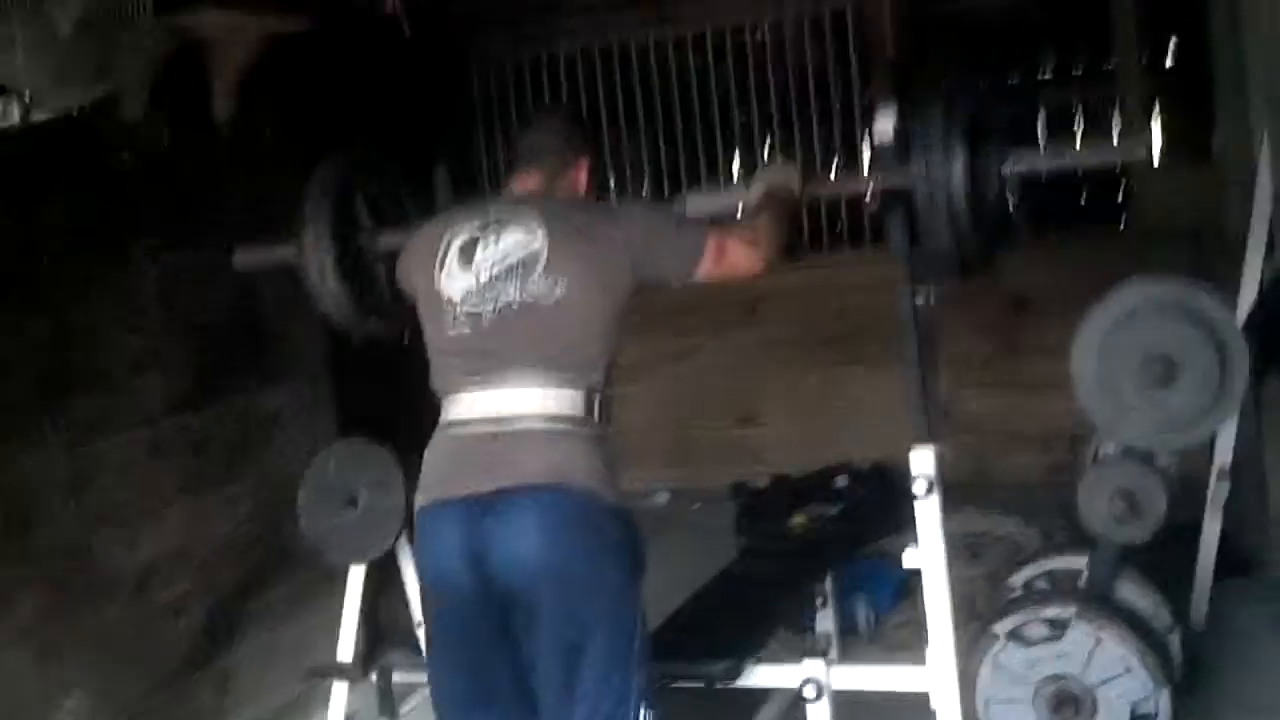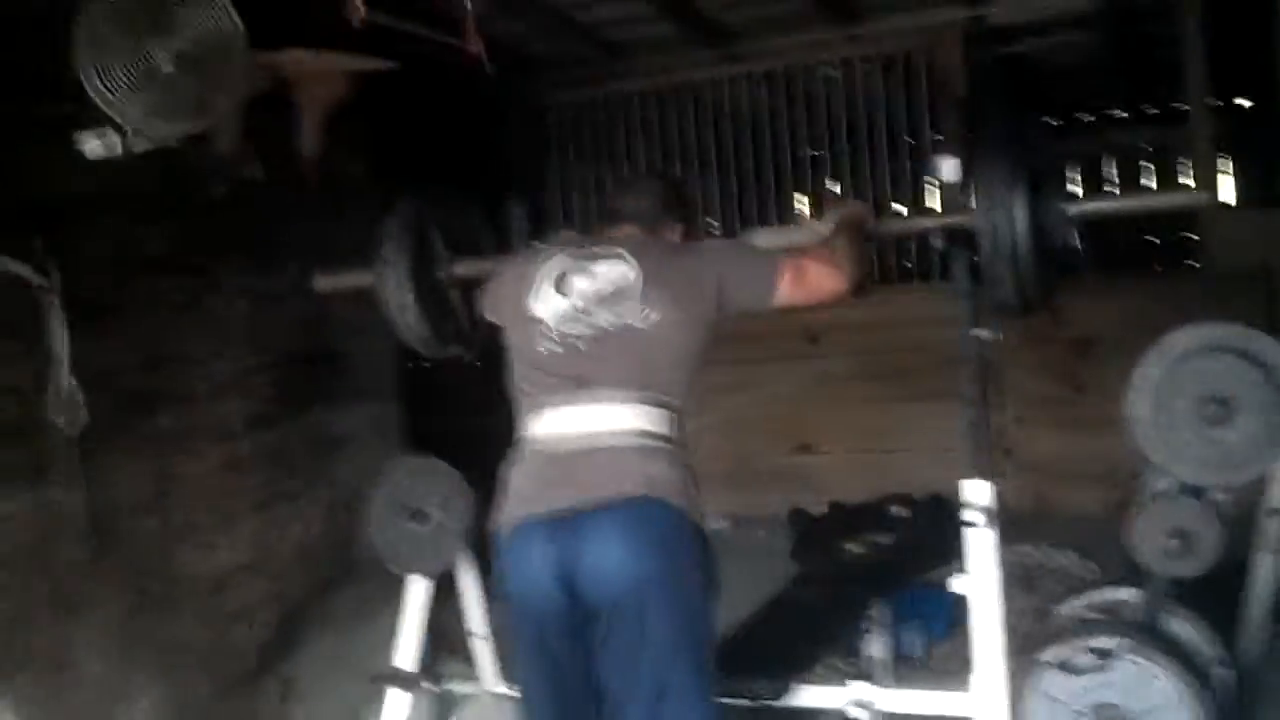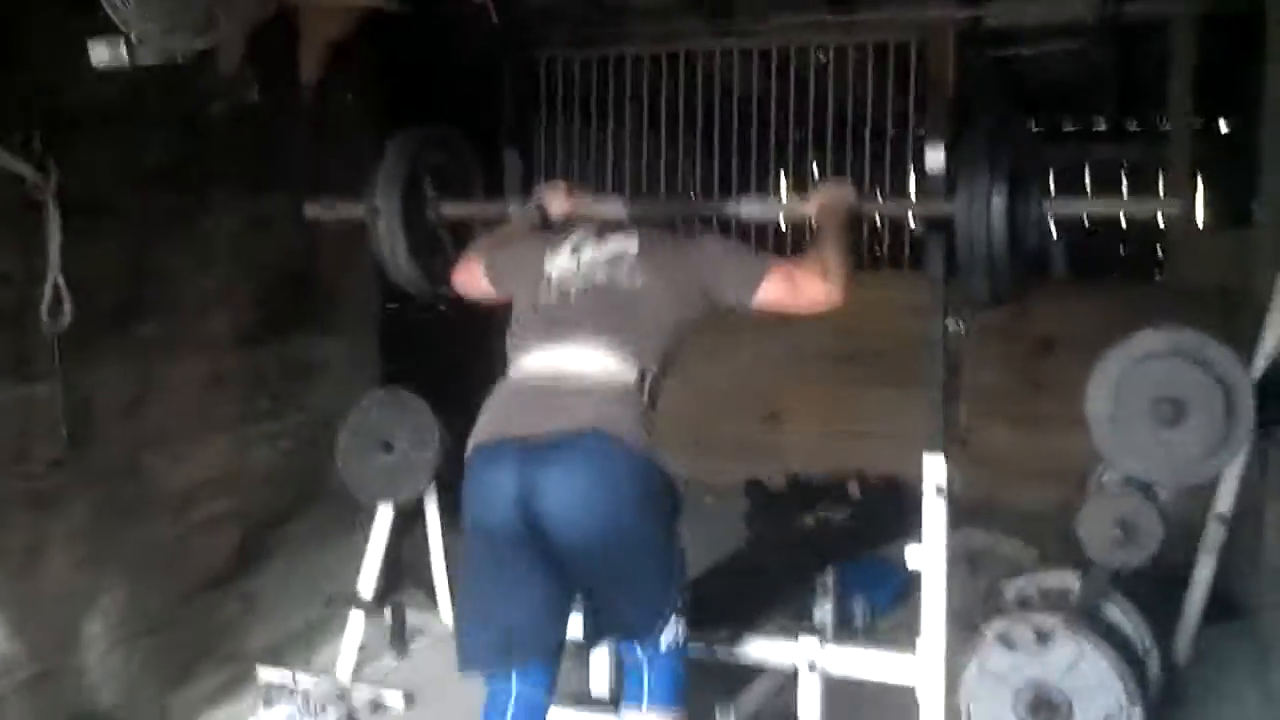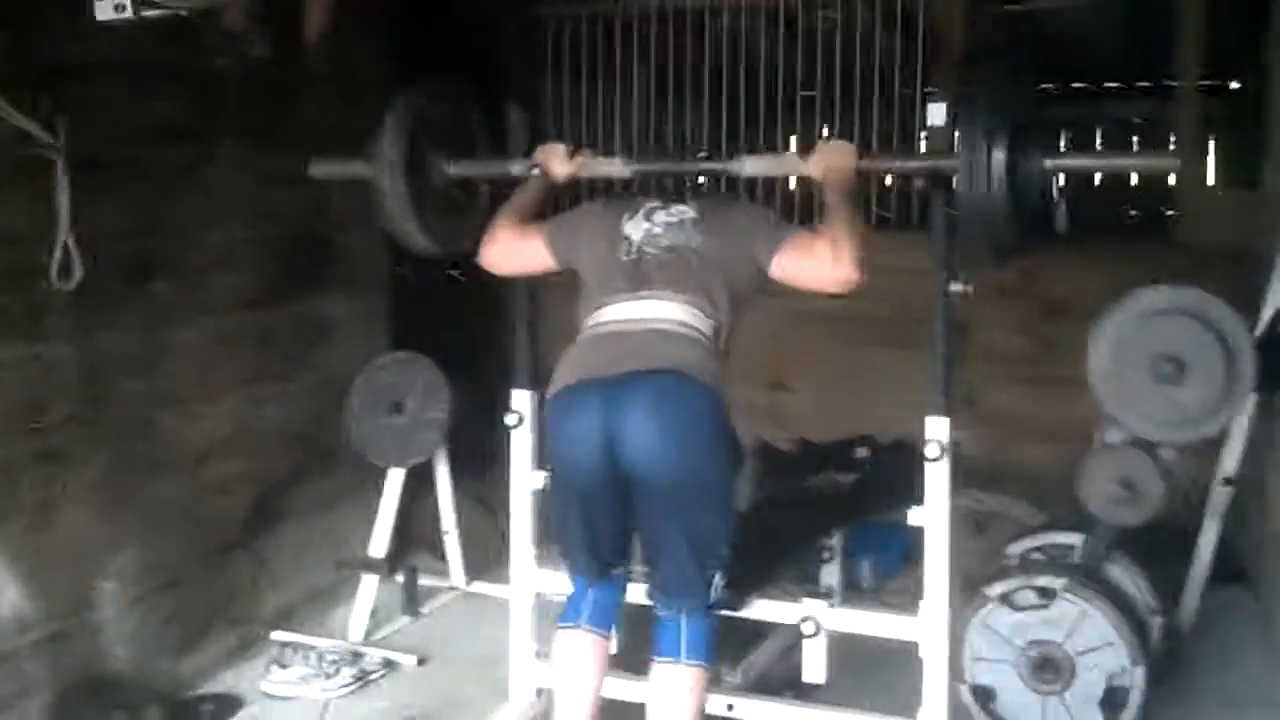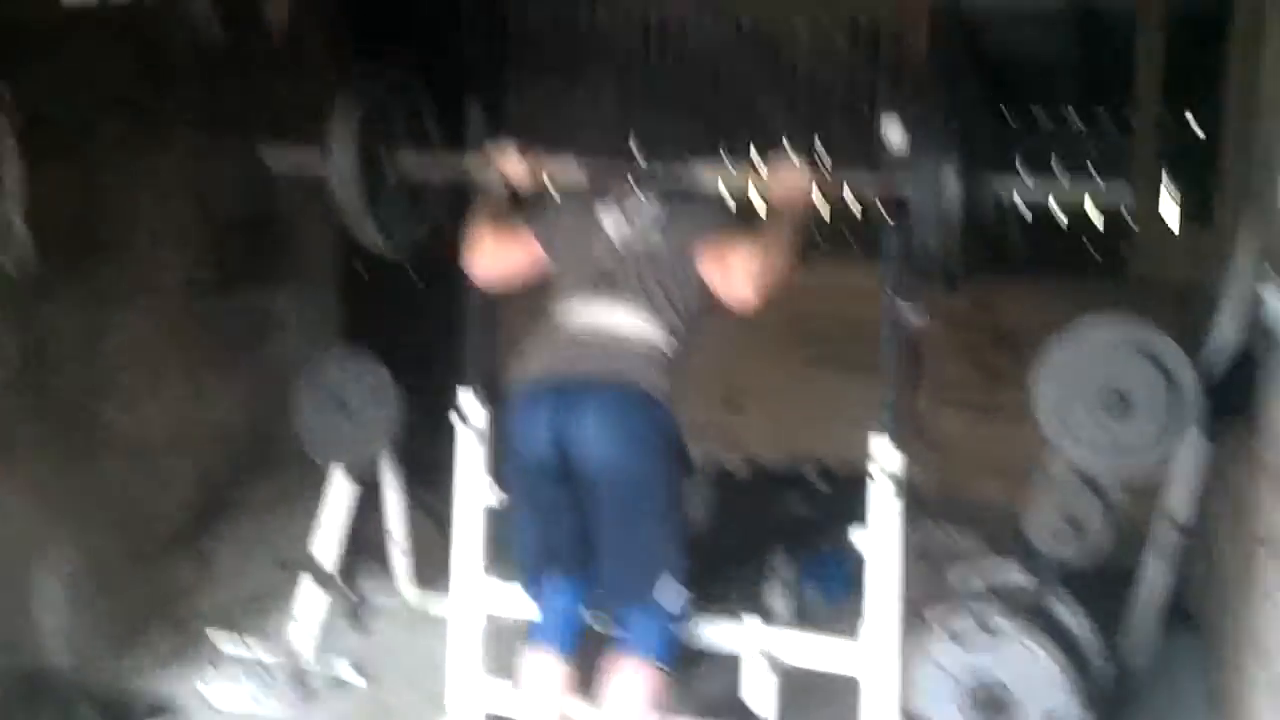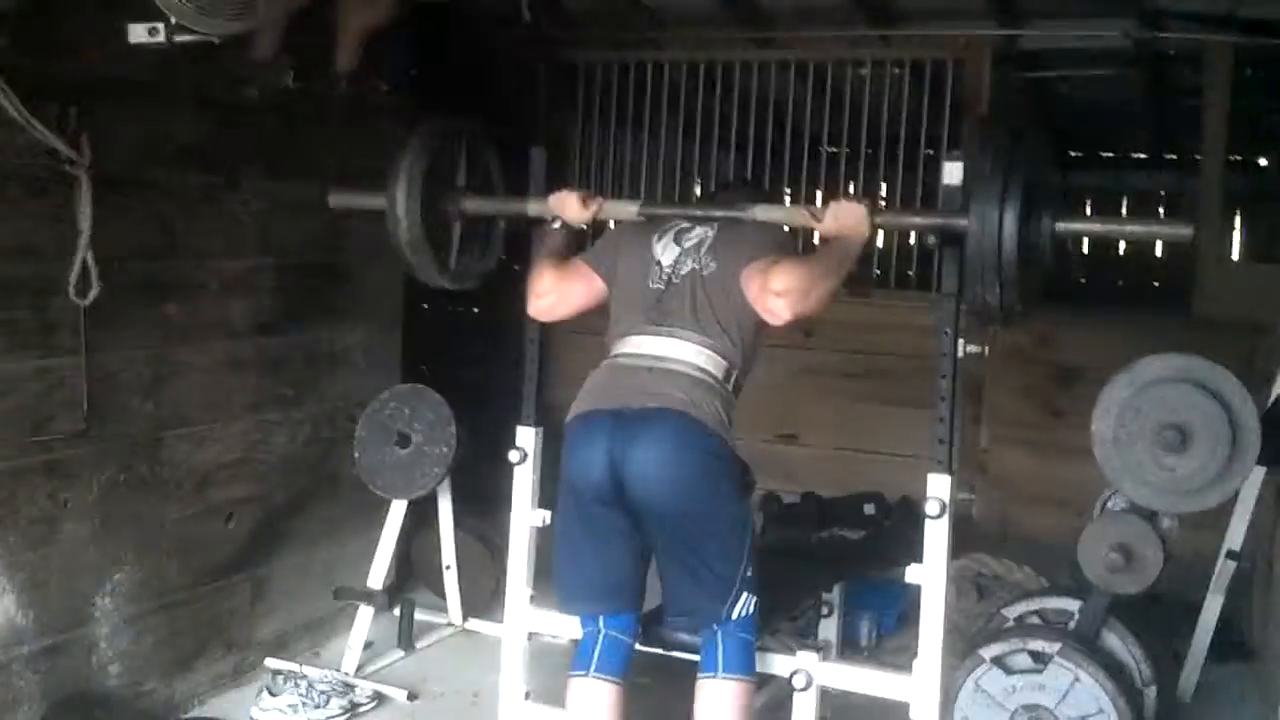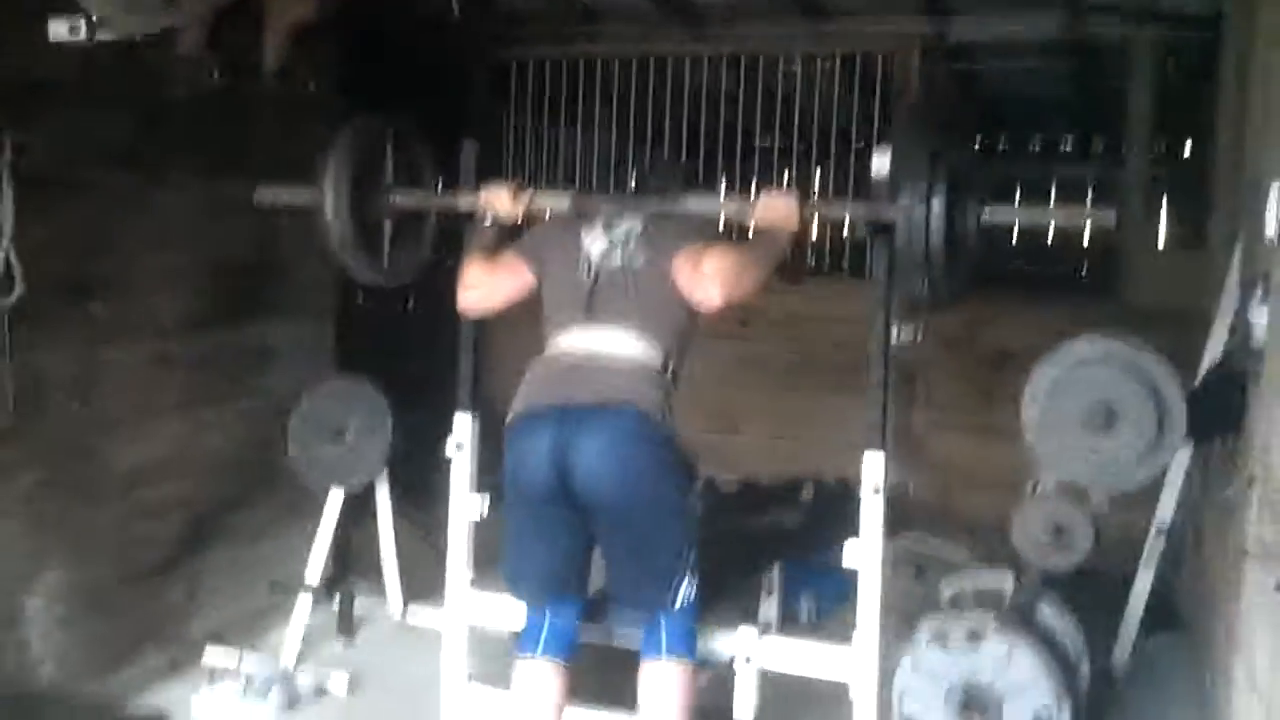
dt=0.4s
person 1, frame 1
left shoulder: (433, 242)
right shoulder: (610, 230)
right elbow: (748, 254)
right wrist: (777, 194)
left hip: (445, 509)
right hip: (556, 503)
person 1, frame 2
left shoulder: (524, 274)
right shoulder: (694, 264)
right elbow: (830, 277)
right wrist: (849, 224)
left hip: (527, 529)
right hip: (638, 521)
person 1, frame 3
left shoulder: (544, 248)
right shoulder: (692, 255)
left elbow: (465, 277)
right elbow: (820, 289)
right wrist: (829, 217)
left hip: (494, 458)
right hip: (600, 460)
right knee: (652, 644)
person 1, frame 4
left shoulder: (601, 217)
right shoulder: (740, 221)
left elbow: (496, 252)
right elbow: (838, 269)
left wrist: (544, 177)
right wrist: (835, 182)
left hip: (575, 401)
right hip: (675, 402)
left knee: (593, 582)
right knee: (686, 604)
person 1, frame 5
left shoulder: (580, 210)
right shoulder: (704, 215)
left elbow: (482, 262)
right elbow: (744, 283)
left wrist: (504, 185)
right wrist: (791, 206)
left hip: (536, 402)
right hip: (623, 410)
left knee: (556, 594)
right knee: (647, 614)
person 1, frame 6
left shoulder: (633, 237)
right shoulder: (759, 239)
left elbow: (543, 300)
right elbow: (781, 299)
left wrist: (561, 226)
right wrist: (845, 241)
left hip: (589, 431)
right hip: (679, 436)
left knee: (604, 627)
right knee: (726, 626)
person 1, frame 7
left shoulder: (563, 231)
right shoulder: (689, 231)
left elbow: (474, 293)
right elbow: (712, 285)
left wrist: (494, 220)
right wrist: (776, 232)
left hip: (534, 426)
right hip: (623, 430)
left knee: (547, 611)
right knee: (667, 611)
